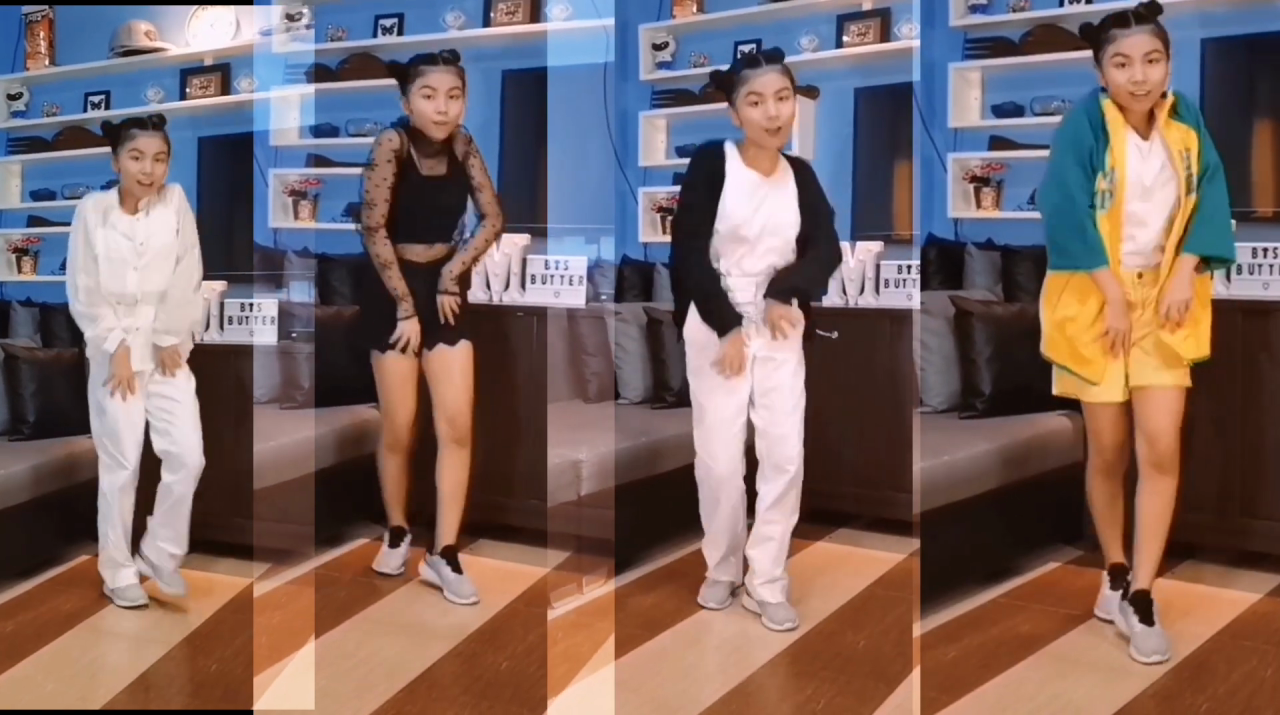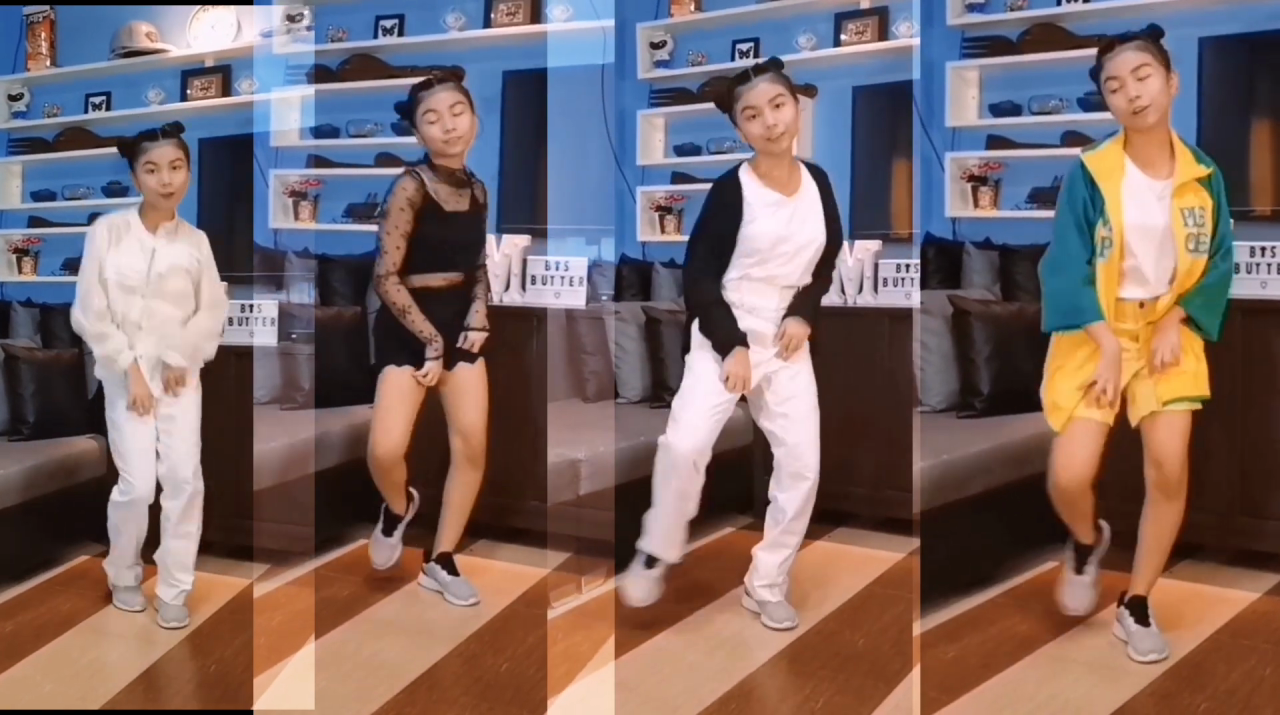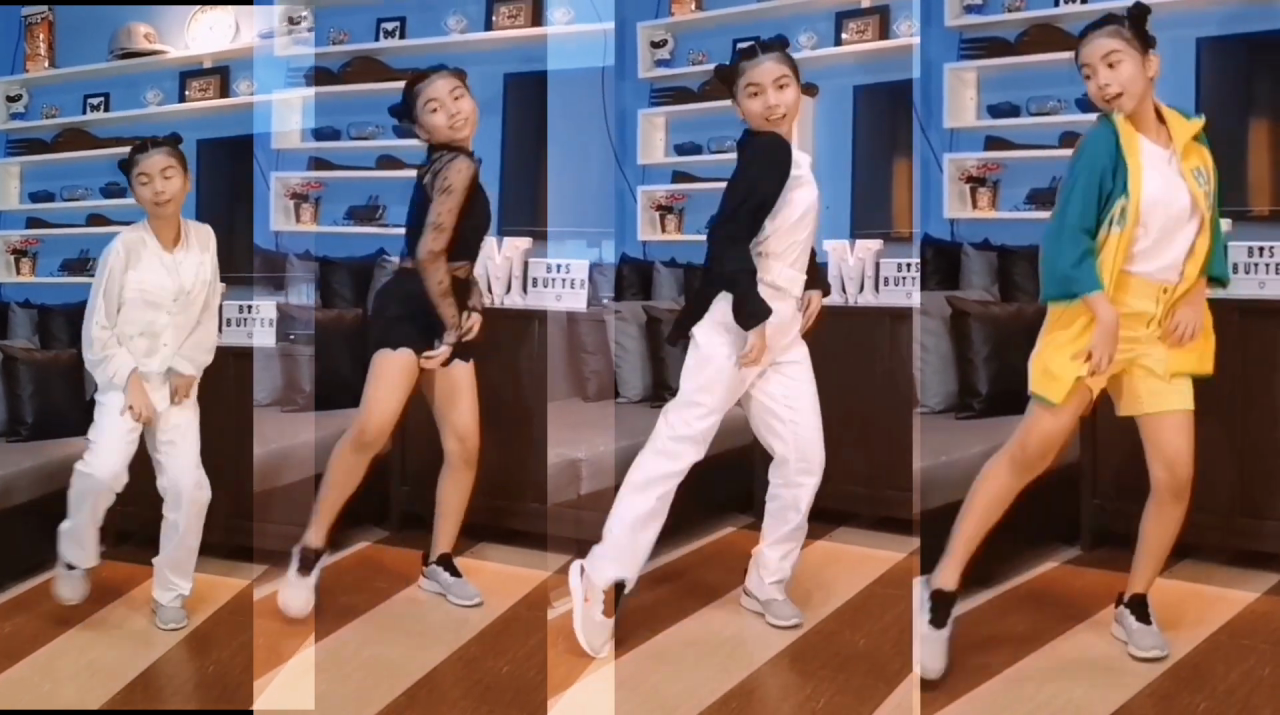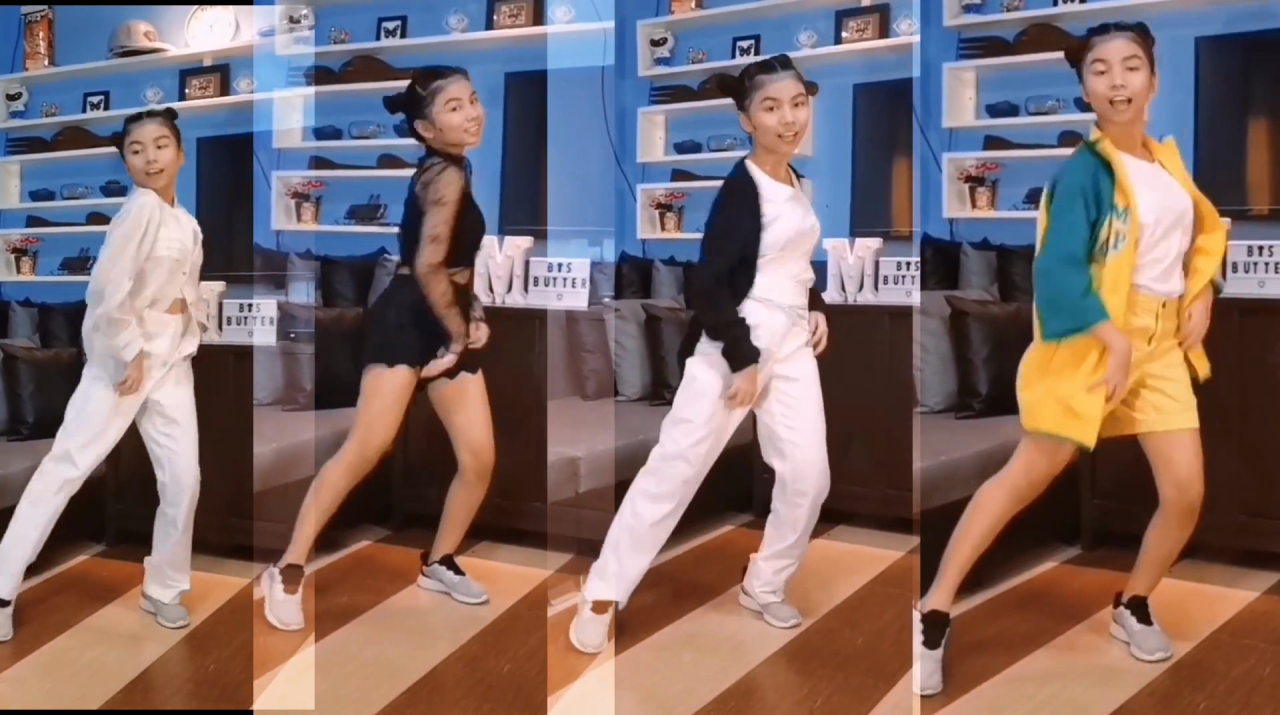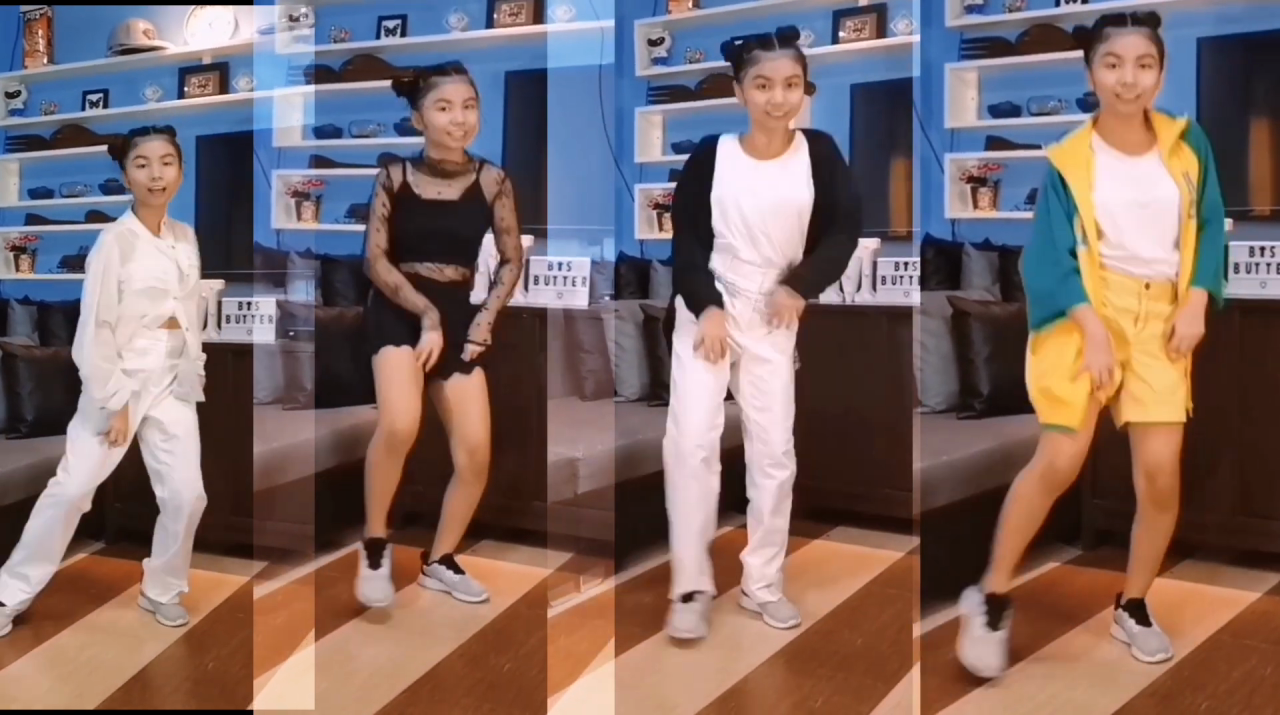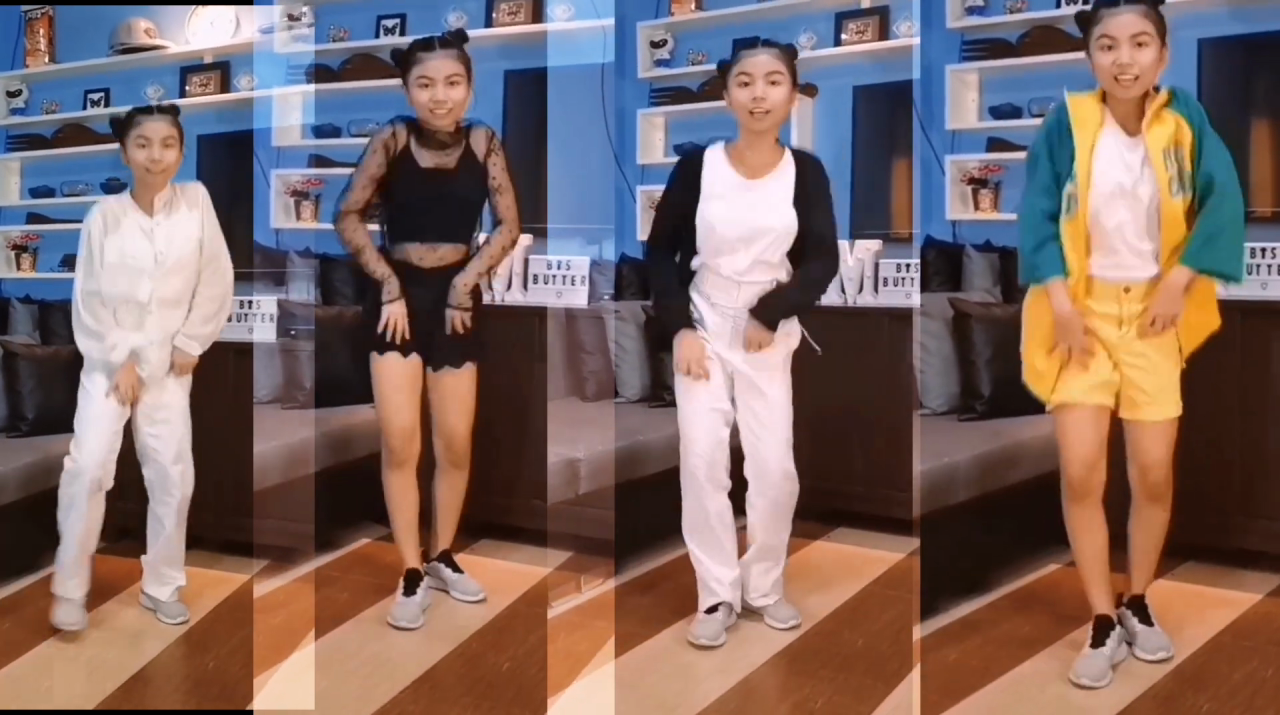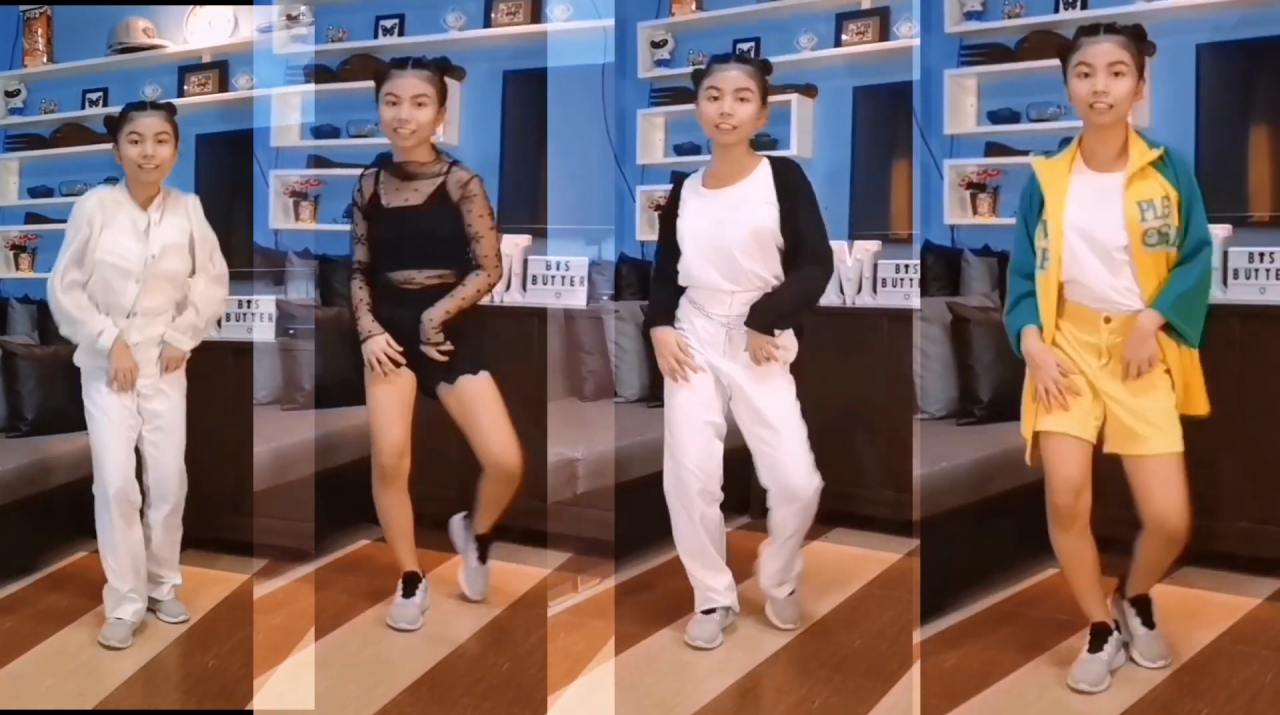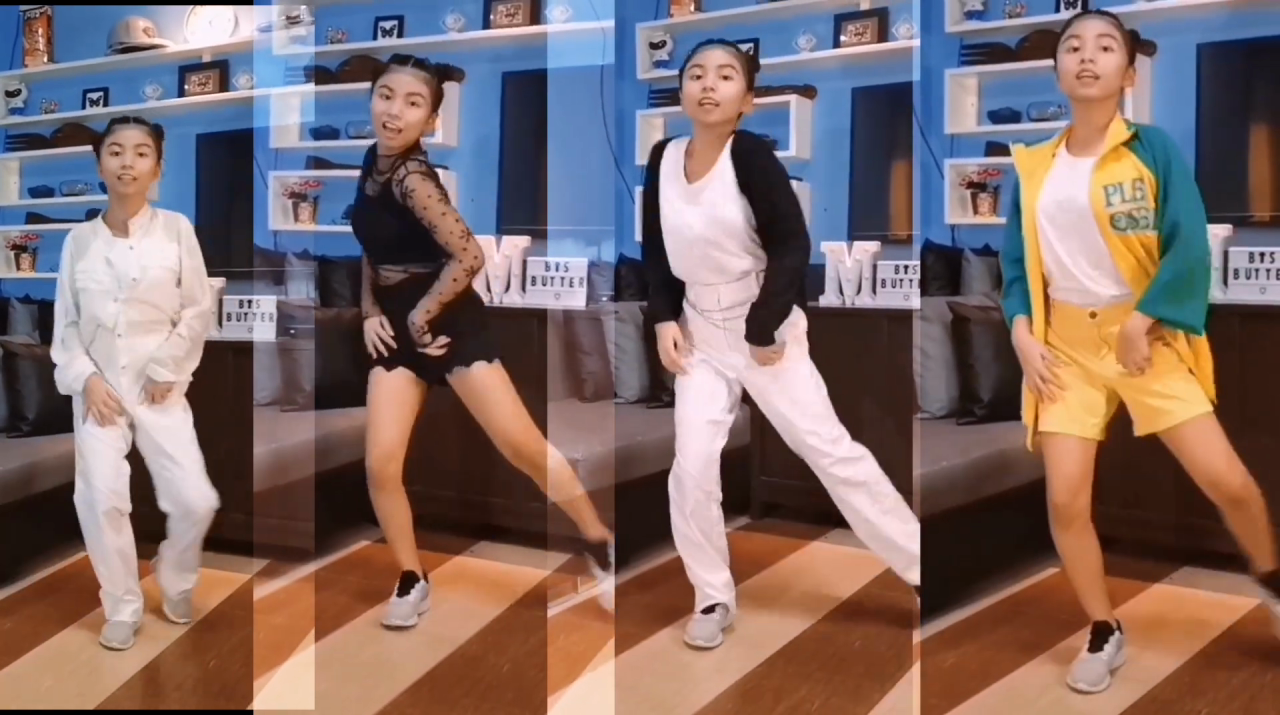
dt=0.2s
person 1, frame 1
left shoulder: (1184, 119)
right shoulder: (1086, 122)
left elbow: (1210, 197)
right elbow: (1065, 210)
left wrist: (1187, 270)
right wrist: (1111, 294)
left hip: (1163, 302)
right hip: (1095, 303)
left knee: (1161, 448)
right knee: (1108, 450)
left ankle: (1140, 595)
right ankle: (1115, 571)
person 1, frame 2
left shoulder: (1199, 175)
right shoulder: (1091, 173)
left elbow: (1216, 260)
right elbow: (1066, 266)
left wrist: (1178, 322)
right wrist: (1106, 344)
left hip: (1166, 335)
right hip: (1097, 334)
left knee: (1169, 472)
right knee: (1068, 477)
left ankle: (1136, 604)
right ankle: (1087, 540)
person 1, frame 3
left shoulder: (1190, 140)
right shoulder: (1101, 146)
left elbow: (1206, 228)
right elbow: (1066, 241)
left wrist: (1199, 294)
right wrist: (1104, 317)
left hip: (1166, 326)
right hip: (1097, 316)
left knee: (1176, 474)
right knee: (1028, 452)
left ankle: (1133, 601)
right ankle: (941, 591)
person 1, frame 4
left shoulder: (1168, 161)
right shoulder: (1086, 168)
left elbow: (1203, 233)
right elbow: (1060, 267)
left wrist: (1201, 294)
right wrist: (1113, 343)
left hip: (1161, 341)
right hip: (1090, 340)
left knee: (1186, 492)
right knee: (1026, 475)
left ankle: (1131, 604)
right ankle: (933, 612)
person 1, frame 5
left shoulder: (1184, 143)
right shoulder: (1069, 161)
left elbow: (1208, 228)
right elbow: (1048, 256)
left wrist: (1195, 302)
right wrist: (1088, 332)
left hip: (1167, 321)
right hip: (1089, 318)
left knee: (1160, 479)
right knee: (1056, 464)
left ankle: (1132, 605)
right ankle: (992, 596)
person 1, frame 6
left shoulder: (1183, 118)
right shoulder: (1067, 124)
left elbow: (1221, 203)
right elbow: (1037, 219)
left wrist: (1180, 279)
right wrist: (1060, 303)
left hip: (1150, 313)
right hip: (1078, 310)
left knee: (1154, 475)
right knee: (1081, 468)
left ankle: (1135, 602)
right ankle: (1101, 623)
person 1, frame 7
left shoulder: (1167, 169)
right shoulder: (1046, 180)
left elbow: (1196, 258)
right elbow: (1022, 273)
left wrist: (1152, 322)
right wrist: (1033, 346)
left hip: (1139, 353)
right hip: (1064, 348)
left knee: (1170, 519)
right knee: (1065, 499)
left ankle: (1136, 600)
right ankle: (1100, 630)
person 1, frame 8
left shoulder: (1152, 149)
right shoulder: (1033, 165)
left elbow: (1188, 247)
right elbow: (1017, 261)
left wrist: (1142, 321)
right wrist: (1022, 334)
left hip: (1145, 337)
right hip: (1062, 344)
right knee: (1065, 501)
right ankle: (1105, 630)
person 2, frame 1
left shoulder: (801, 175)
right shoulder: (713, 161)
left elbow: (824, 250)
right elbow: (689, 253)
left wrist: (788, 295)
right wrist: (725, 327)
left hip: (778, 326)
right hip: (717, 329)
left knee: (784, 456)
right knee: (720, 457)
left ankle: (765, 583)
right ankle: (725, 559)
person 2, frame 2
left shoulder: (816, 181)
right shoulder: (732, 189)
left elbow: (824, 259)
right elbow: (698, 274)
left wrist: (801, 316)
right wrist: (731, 346)
left hip: (787, 340)
right hip: (722, 337)
left knee: (800, 463)
right knee: (684, 446)
left ankle: (766, 585)
right ankle: (659, 549)
person 2, frame 3
left shoulder: (787, 153)
right shoulder: (766, 150)
right elbow: (728, 240)
left wrist: (814, 281)
right wrist: (754, 321)
left hip: (783, 327)
right hip: (734, 324)
left knee: (805, 456)
right knee: (678, 441)
left ankle: (766, 581)
right ankle: (603, 575)
person 2, frame 4
left shoulder: (798, 184)
right shoulder: (741, 186)
right elbow: (715, 279)
left wrist: (816, 308)
right wrist: (742, 360)
left hip: (790, 345)
right hip: (731, 344)
left knee: (809, 475)
right knee: (675, 463)
left ankle: (765, 586)
right ankle: (604, 592)
person 2, frame 5
left shoulder: (818, 150)
right shoulder: (711, 154)
left elbow: (845, 230)
right elbow: (685, 238)
left wrist: (801, 285)
right wrist: (704, 307)
left hip: (771, 321)
right hip: (707, 314)
left knee: (773, 455)
right knee: (691, 444)
left ankle: (764, 584)
right ankle: (690, 585)
person 2, frame 6
left shoulder: (804, 171)
right shoulder: (698, 166)
left elbow: (821, 263)
right elbow: (664, 253)
left wrist: (771, 314)
right wrist: (679, 327)
left hip: (765, 335)
right hip: (701, 329)
left knee: (774, 470)
right knee: (702, 464)
left ankle: (763, 585)
right ankle: (718, 593)
person 2, frame 7
left shoulder: (784, 178)
right shoulder: (686, 188)
left elbow: (814, 267)
right elbow: (665, 268)
left wrist: (767, 321)
right wrist: (662, 326)
left hip: (757, 345)
right hip: (690, 344)
left knee: (796, 480)
right knee: (691, 480)
left ankle: (779, 580)
right ankle: (714, 598)
person 2, frame 8
left shoulder: (751, 156)
right shoulder: (662, 159)
left elbow: (793, 250)
left wrist: (762, 330)
right wrist: (664, 318)
left hip: (767, 331)
right hip: (701, 335)
left knee: (835, 454)
right knee: (691, 472)
left ankle: (924, 568)
right ankle: (713, 596)
person 3, frame 1
left shoulder: (463, 146)
right shoulder: (390, 143)
left elbow: (493, 219)
right elbow: (373, 227)
left wrist: (451, 275)
right wrist: (405, 305)
left hip: (441, 297)
right hip: (392, 298)
left knee: (455, 430)
right knee: (398, 431)
left ankle: (443, 554)
right ankle: (396, 530)
person 3, frame 2
left shoulder: (475, 188)
right shoulder: (411, 186)
right elbow: (386, 277)
left wrist: (478, 313)
right wrist: (430, 342)
left hip: (458, 322)
right hip: (406, 324)
left knee: (471, 446)
right knee: (386, 450)
left ankle: (440, 560)
right ankle: (398, 507)
person 3, frame 3
left shoulder: (451, 164)
right shoulder: (458, 166)
right elbow: (429, 254)
left wrist: (472, 303)
right wrist: (453, 322)
left hip: (443, 313)
right hip: (409, 309)
left knee: (466, 446)
right knee: (372, 429)
left ankle: (439, 561)
right ankle: (310, 550)
person 3, frame 4
left shoulder: (440, 171)
right shoulder: (447, 176)
right elbow: (429, 266)
left wrist: (474, 318)
right wrist: (458, 332)
left hip: (446, 323)
right hip: (406, 318)
left knee: (480, 457)
right knee: (365, 447)
left ankle: (440, 562)
right ankle: (289, 568)
person 3, frame 5
left shoulder: (491, 178)
right shoulder: (395, 175)
left elbow: (512, 257)
right elbow: (375, 259)
left wrist: (483, 323)
right wrist: (426, 314)
left hip: (461, 316)
right hip: (399, 313)
left knee: (475, 456)
right knee: (398, 426)
left ankle: (440, 560)
right ankle: (375, 544)
person 3, frame 6
left shoulder: (483, 141)
right shoulder: (392, 139)
left elbow: (508, 226)
right elbow: (348, 216)
left wrist: (468, 281)
right wrist: (390, 286)
left hip: (451, 301)
right hip: (398, 298)
left knee: (455, 448)
right knee: (400, 446)
left ankle: (441, 557)
right ankle: (412, 573)
person 3, frame 7
left shoulder: (460, 181)
right shoulder: (371, 181)
left elbow: (488, 267)
right elbow: (360, 268)
left wrist: (438, 314)
right wrist: (368, 330)
left hip: (447, 326)
right hip: (392, 325)
left knee: (505, 461)
right knee: (389, 462)
left ankle: (475, 529)
right ankle: (410, 579)
person 3, frame 8
left shoulder: (413, 178)
right shoulder: (375, 163)
left elbow: (468, 257)
left wrist: (421, 315)
right wrist: (370, 310)
left hip: (446, 320)
right hip: (395, 322)
left knee: (525, 447)
right knee: (381, 465)
left ankle: (601, 544)
right ankle: (411, 578)
person 4, frame 1
left shoulder: (176, 203)
right shoulder: (92, 211)
left elbow: (188, 279)
right elbow: (82, 292)
left wrist: (173, 339)
right wrist: (117, 347)
left hip: (167, 353)
right hip: (113, 355)
left knee: (187, 456)
right knee: (120, 466)
left ankle: (161, 552)
right ankle: (119, 572)
person 4, frame 2
left shoulder: (194, 242)
right shoulder: (108, 230)
left elbow: (213, 311)
right elbow: (88, 313)
left wrist: (182, 361)
right wrist: (129, 369)
left hip: (178, 373)
right hip: (125, 372)
left knee: (183, 479)
right knee: (136, 483)
left ankle: (174, 591)
right ankle: (123, 574)
person 4, frame 3
left shoulder: (203, 239)
right shoulder: (124, 250)
right elbow: (99, 328)
left wrist: (188, 369)
right wrist: (131, 380)
left hip: (177, 383)
right hip: (123, 378)
left knee: (190, 488)
right knee: (101, 472)
left ankle: (171, 592)
right ankle: (76, 555)
person 4, frame 4
left shoulder: (176, 211)
right shoulder: (140, 211)
right elbow: (109, 293)
left wrist: (190, 327)
right wrist: (132, 354)
left hip: (172, 361)
right hip: (121, 358)
left knee: (183, 478)
right knee: (69, 463)
left ankle: (165, 590)
person 4, frame 5
left shoulder: (186, 237)
right shoulder: (115, 241)
right elbow: (93, 328)
left wrist: (191, 371)
right wrist: (114, 400)
left hip: (170, 382)
right hip: (114, 383)
left knee: (187, 494)
right knee: (71, 489)
left ankle: (162, 590)
person 4, frame 6
left shoulder: (195, 199)
right shoulder: (104, 216)
left elbow: (217, 279)
right elbow: (86, 299)
left wrist: (190, 344)
right wrist: (119, 361)
left hip: (171, 362)
right hip: (107, 360)
left knee: (173, 479)
right knee: (87, 469)
left ankle: (162, 587)
right ankle: (69, 587)
person 4, frame 7
left shoulder: (187, 209)
right shoulder: (94, 205)
left elbow: (212, 282)
right elbow: (63, 287)
left wrist: (182, 340)
right wrist: (109, 341)
left hip: (163, 363)
right hip: (104, 359)
left knee: (168, 482)
right knee: (117, 485)
left ankle: (160, 587)
right ankle: (123, 607)
person 4, frame 8
left shoulder: (176, 229)
right shoulder: (80, 240)
left elbow: (198, 310)
right elbow: (66, 326)
left wrist: (168, 373)
right wrist: (86, 379)
left hip: (158, 385)
right hip: (98, 385)
left knee: (197, 500)
right knee: (100, 498)
left ankle: (177, 582)
right ankle: (123, 608)
